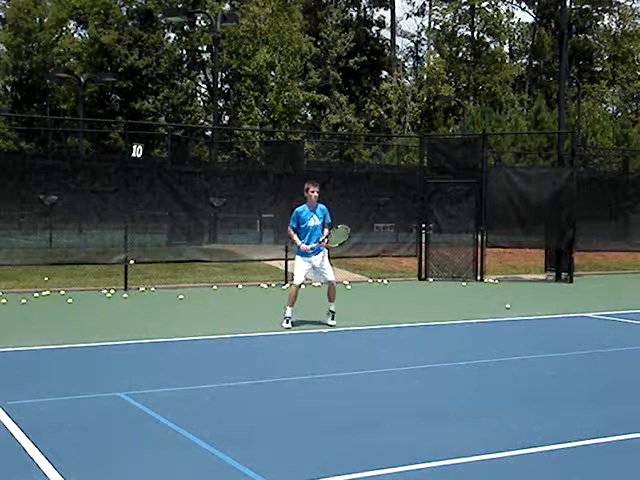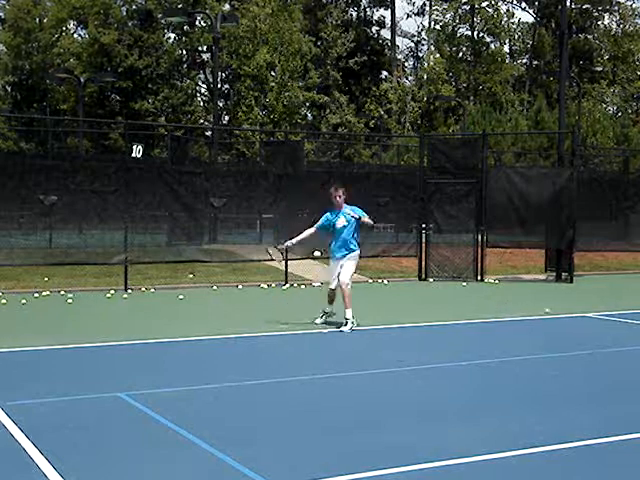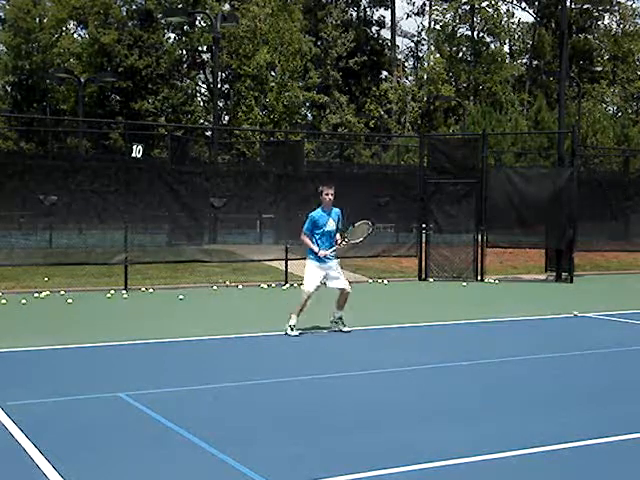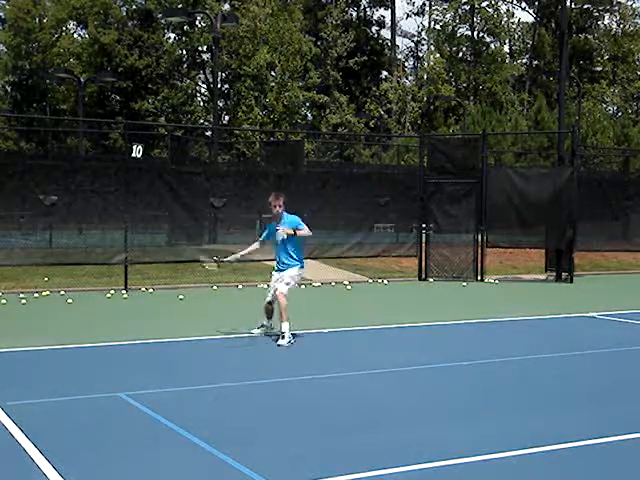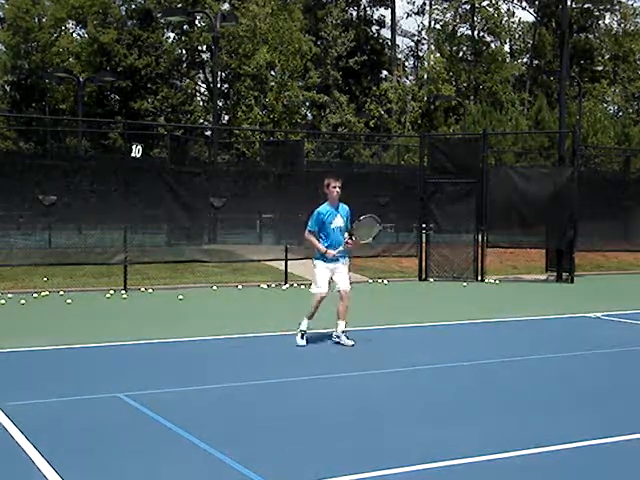
dt=1s
person 1, frame 1
left shoulder: (323, 209)
right shoulder: (299, 211)
right elbow: (290, 230)
left wrist: (324, 237)
right wrist: (299, 244)
left hip: (320, 253)
right hip: (303, 255)
left knee: (331, 281)
right knee: (297, 283)
left ankle: (331, 312)
right ankle: (287, 315)
person 1, frame 2
left shoulder: (353, 210)
right shoulder: (329, 216)
left elbow: (370, 223)
right elbow: (313, 230)
left wrist: (358, 217)
right wrist: (294, 241)
left hip: (351, 255)
right hip: (336, 256)
left knee: (344, 283)
right knee: (332, 288)
left ankle: (349, 319)
right ankle: (328, 312)
person 1, frame 3
left shoulder: (337, 212)
right shoulder: (314, 216)
right elbow: (303, 236)
left wrist: (338, 238)
right wrist: (317, 250)
left hip: (331, 260)
right hip: (315, 261)
left knee: (346, 289)
right knee: (308, 291)
left ankle: (336, 320)
right ankle: (292, 324)
person 1, frame 4
left shoulder: (293, 219)
right shoulder: (271, 226)
left elbow: (308, 233)
right elbow: (259, 243)
left wrist: (292, 232)
right wrist: (240, 254)
left hip: (294, 267)
right hip: (279, 269)
left knee: (279, 293)
right knee: (268, 302)
left ankle: (286, 333)
right ankle: (267, 324)
person 1, frame 5
left shoulder: (346, 209)
right shoulder: (320, 211)
right elbow: (308, 234)
left wrist: (347, 240)
right wrist: (324, 250)
left hip: (341, 259)
right hip: (323, 261)
left knee: (344, 293)
right knee: (321, 294)
left ankle: (340, 332)
right ankle: (302, 329)
